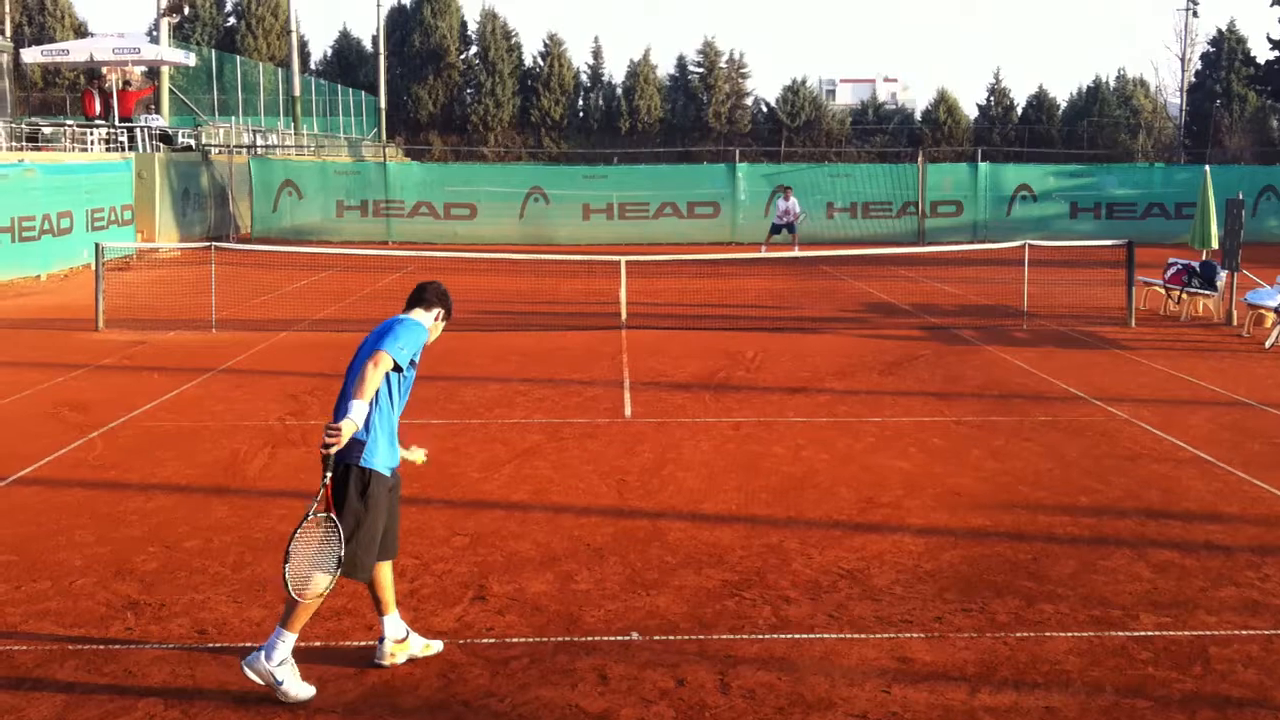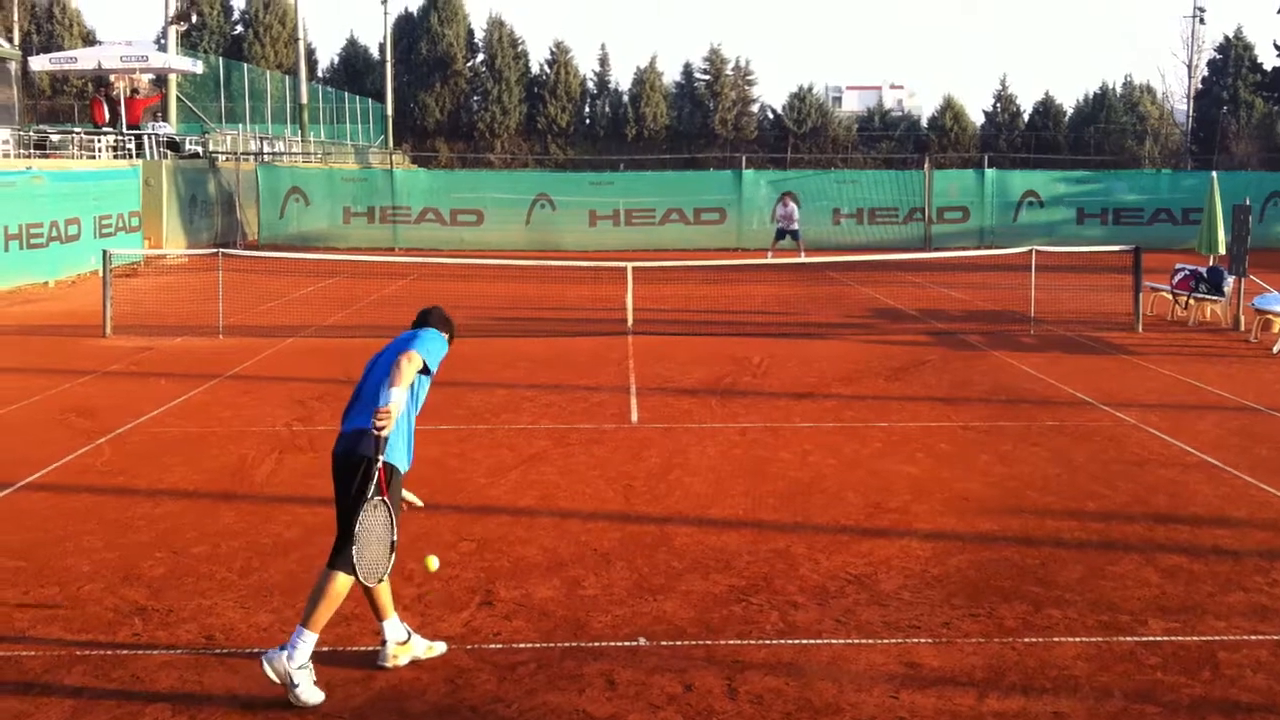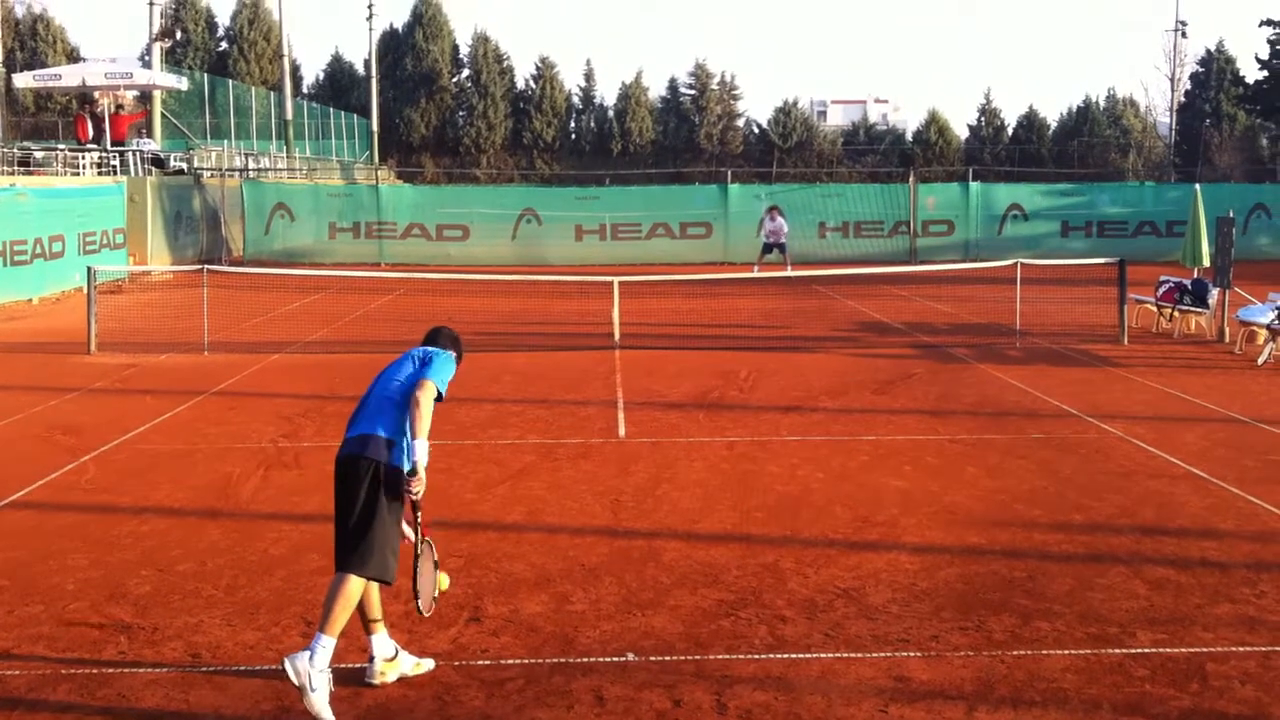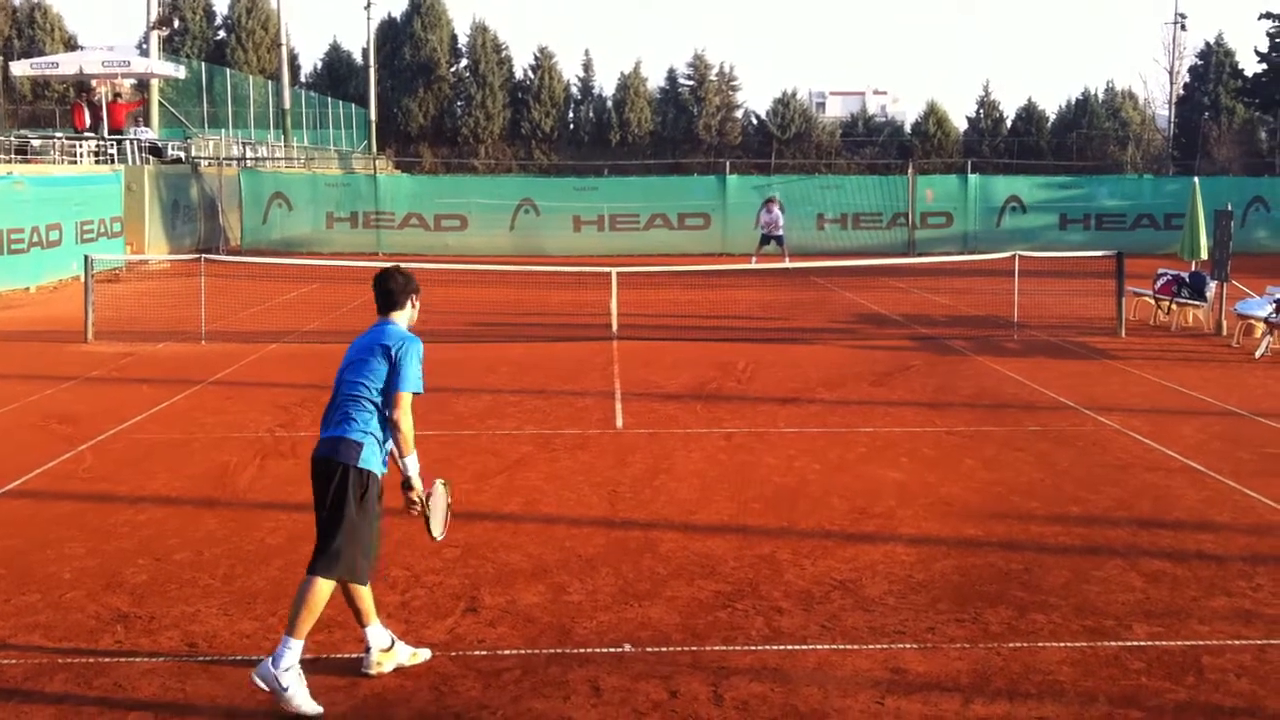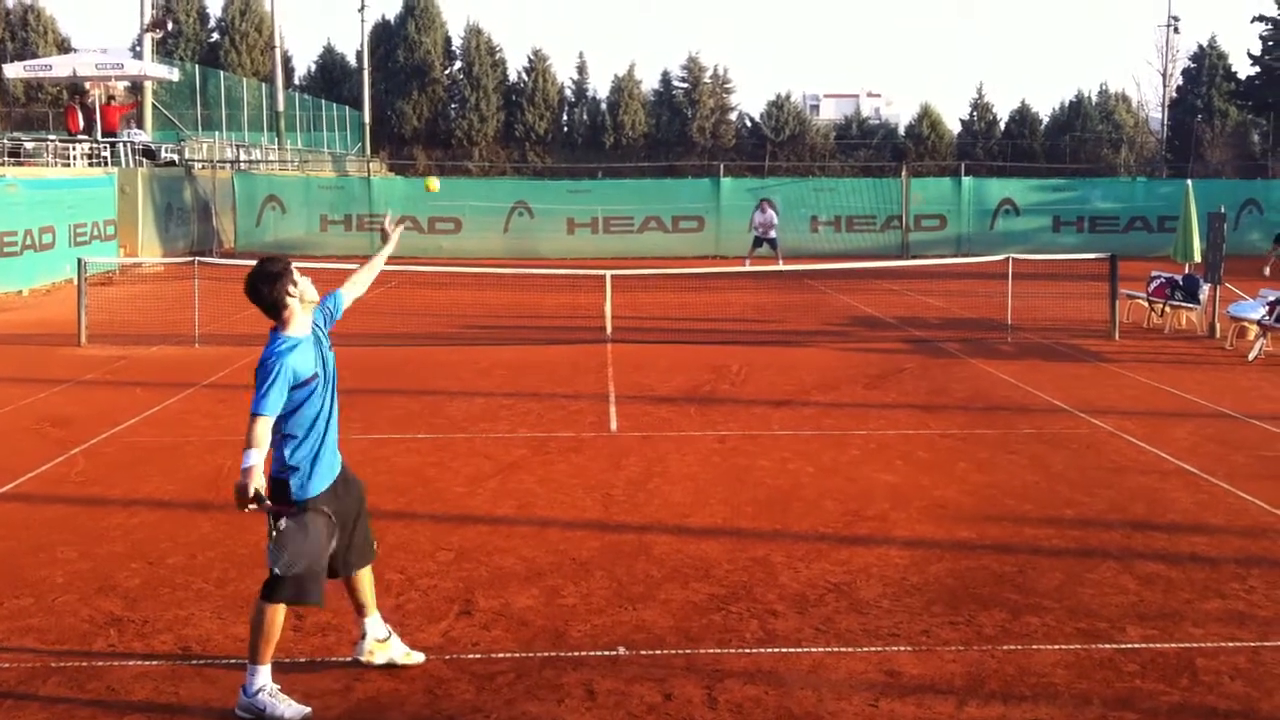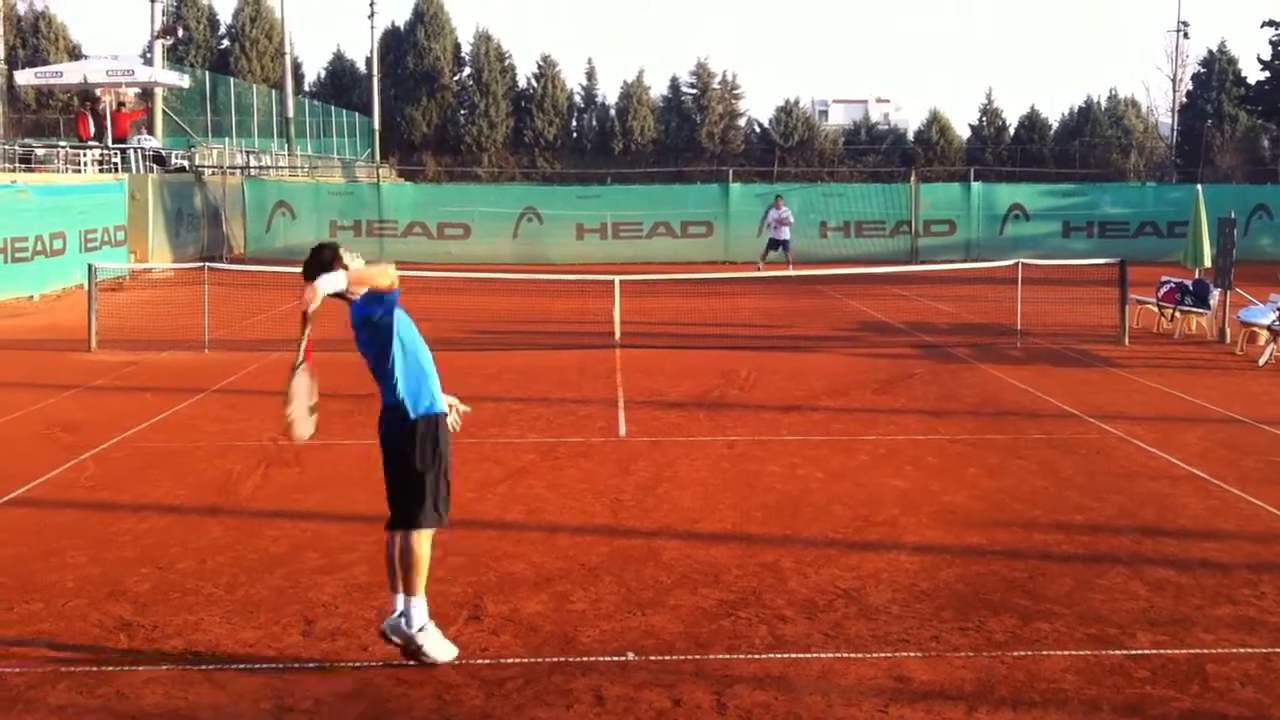
dt=0.7s
person 1, frame 1
left shoulder: (388, 330)
right shoulder: (411, 329)
right elbow: (374, 366)
left wrist: (399, 450)
right wrist: (352, 420)
left hip: (374, 460)
right hip: (365, 461)
left knee: (380, 547)
left ankle: (395, 639)
right ankle: (273, 656)
person 1, frame 2
left shoulder: (392, 348)
right shoulder: (433, 338)
right elbow: (407, 363)
left wrist: (398, 487)
right wrist: (396, 401)
left hip: (353, 448)
right hip: (374, 453)
right knee: (350, 557)
left ankle: (397, 641)
right ankle: (293, 656)
person 1, frame 3
left shoulder: (400, 364)
right shoulder: (440, 358)
right elbow: (421, 397)
left wrist: (399, 515)
right wrist: (419, 460)
left hip: (351, 454)
right hip: (379, 457)
left knee: (362, 560)
right knee: (359, 563)
left ankle: (384, 656)
right ankle: (314, 661)
person 1, frame 4
left shoulder: (364, 342)
right shoulder: (407, 343)
right elbow: (399, 415)
left wrist: (398, 466)
right wrist: (411, 471)
left hip: (333, 454)
right hip: (355, 460)
left knee: (353, 559)
right knee: (333, 563)
left ankle: (381, 647)
right ankle: (281, 665)
person 1, frame 5
left shoulder: (316, 322)
right shoulder: (280, 359)
left elbow: (352, 287)
right elbow: (260, 422)
left wrist: (387, 246)
right wrist: (252, 468)
left hip: (332, 474)
right hip: (301, 487)
left knee: (356, 553)
right knee: (283, 585)
left ankle: (375, 638)
person 1, frame 6
left shoulder: (366, 310)
right shoulder: (371, 306)
right elbow: (384, 276)
left wrist: (439, 398)
right wrist: (329, 281)
left hip: (420, 415)
right hip: (417, 422)
left knee: (405, 521)
right knee: (421, 520)
left ankle: (402, 614)
right ankle: (413, 618)
